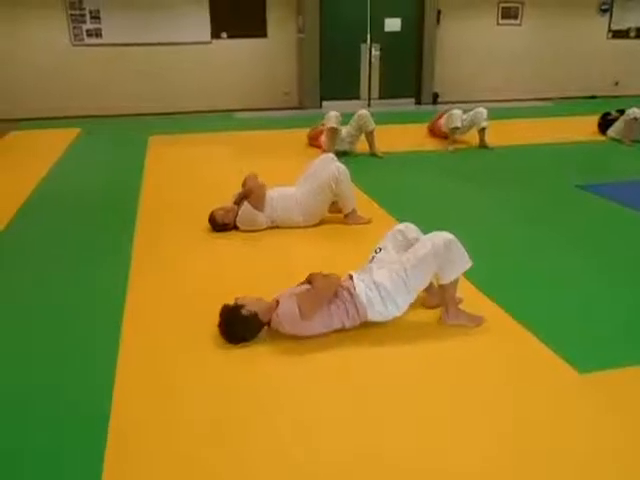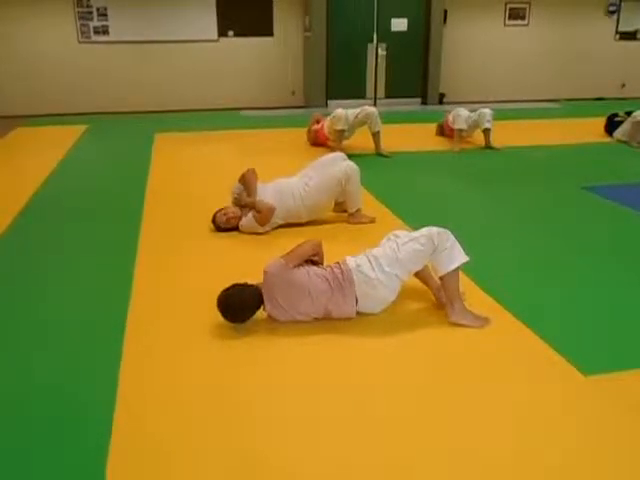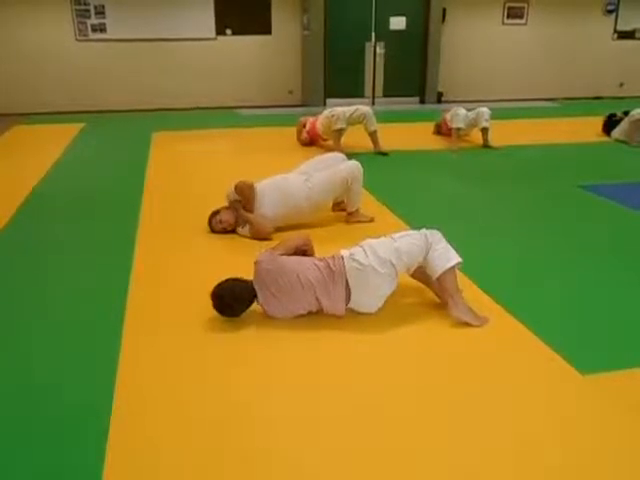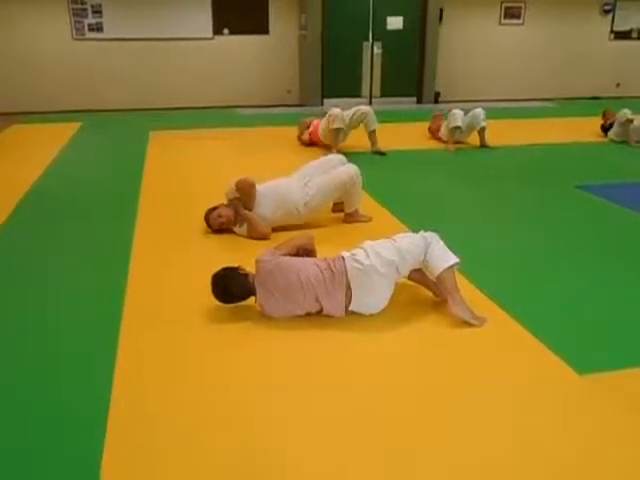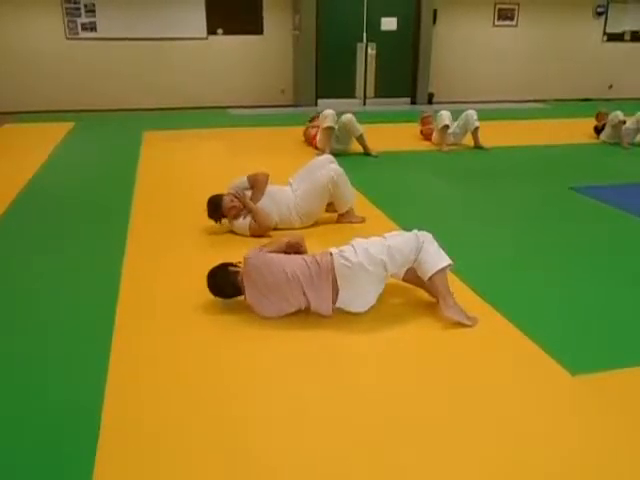
dt=0.7s
person 1, frame 1
left shoulder: (281, 311)
right shoulder: (288, 314)
left elbow: (314, 281)
right elbow: (331, 281)
left wrist: (314, 280)
right wrist: (320, 281)
left hip: (362, 284)
right hip: (376, 297)
left knee: (404, 230)
right knee: (444, 242)
left ankle: (433, 293)
right ankle: (452, 312)
person 1, frame 2
left shoulder: (277, 312)
right shoulder: (273, 275)
right elbow: (314, 244)
left wrist: (315, 267)
left hip: (363, 301)
right hip: (361, 277)
left knee: (400, 239)
right knee: (438, 236)
left ankle: (439, 291)
right ankle: (456, 308)
person 1, frame 3
left shoulder: (272, 310)
right shoulder: (265, 266)
right elbow: (304, 239)
left hip: (358, 300)
right hip: (357, 269)
left knee: (405, 252)
right knee: (431, 238)
left ankle: (443, 293)
right ankle: (456, 302)
person 1, frame 4
left shoulder: (269, 309)
right shoulder: (265, 265)
right elbow: (306, 239)
left hip: (359, 301)
right hip: (356, 271)
left knee: (402, 259)
right knee: (427, 239)
left ankle: (442, 293)
right ankle: (455, 300)
person 1, frame 5
left shoulder: (259, 307)
right shoulder: (253, 263)
right elbow: (296, 240)
left hip: (349, 298)
left knee: (396, 255)
right knee: (420, 239)
left ankle: (436, 291)
right ankle: (447, 303)
person 2, frame 1
left shoulder: (240, 203)
right shoulder: (246, 218)
left elbow: (252, 177)
right elbow: (260, 187)
left wrist: (241, 194)
right wrist: (241, 196)
left hip: (298, 194)
right hip: (304, 207)
left knee: (329, 159)
right knee: (338, 171)
left ankle: (334, 204)
right ankle: (351, 215)
person 2, frame 2
left shoulder: (238, 193)
right shoulder: (247, 224)
left elbow: (250, 172)
right elbow: (269, 209)
left wrist: (249, 199)
right wrist: (250, 202)
left hip: (299, 183)
right hip: (306, 199)
left knee: (339, 157)
right knee: (349, 169)
left ankle: (340, 204)
right ankle: (355, 214)
person 2, frame 3
left shoulder: (234, 196)
right shoulder: (244, 228)
right elbow: (267, 231)
right wrist: (247, 214)
left hip: (296, 179)
right hip: (306, 196)
left knee: (339, 158)
right knee: (354, 168)
left ankle: (338, 203)
right ankle: (353, 213)
person 2, frame 4
left shoulder: (233, 196)
right shoulder: (241, 226)
left elbow: (246, 183)
right elbow: (264, 232)
right wrist: (246, 212)
left hip: (297, 182)
right hip: (304, 201)
left knee: (338, 159)
right knee: (352, 172)
left ankle: (339, 203)
right ankle: (352, 214)
person 2, frame 5
left shoulder: (235, 191)
right shoulder: (239, 224)
left elbow: (262, 176)
right elbow: (267, 226)
left wrist: (252, 200)
right wrist: (249, 205)
left hip: (292, 190)
right hip: (299, 210)
left knee: (327, 160)
right knee: (334, 172)
left ankle: (333, 203)
right ankle: (346, 214)
